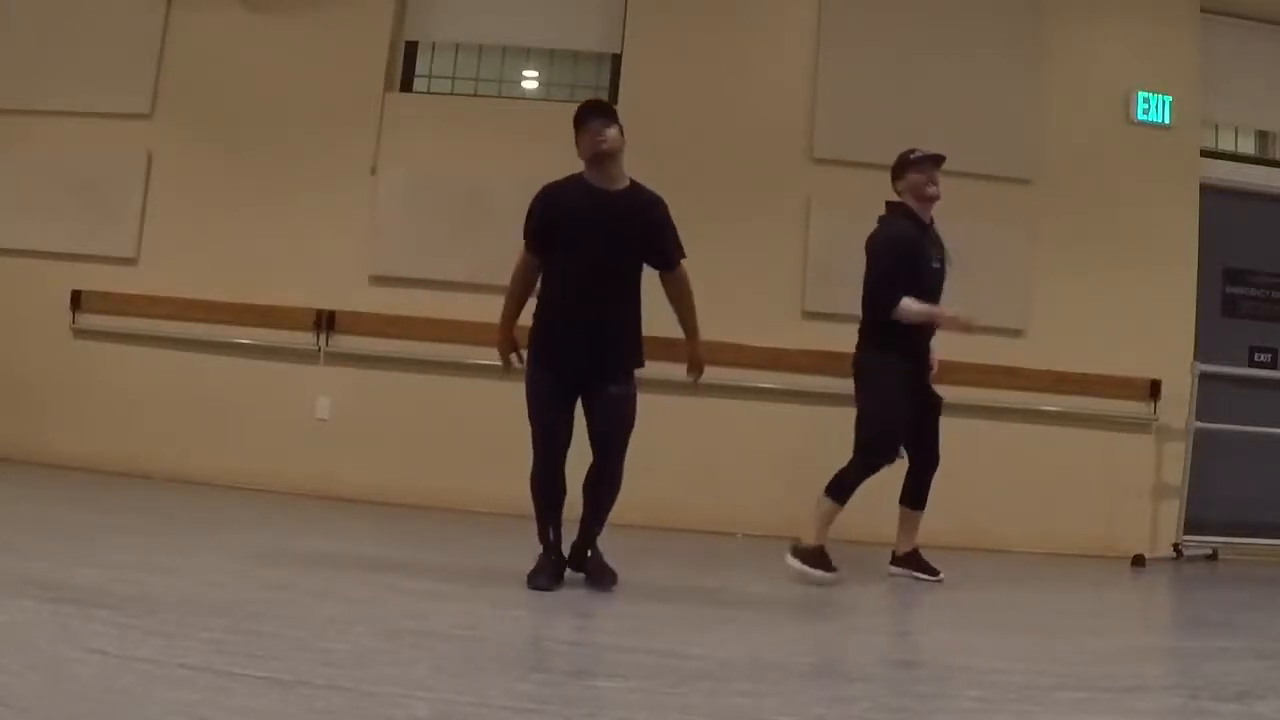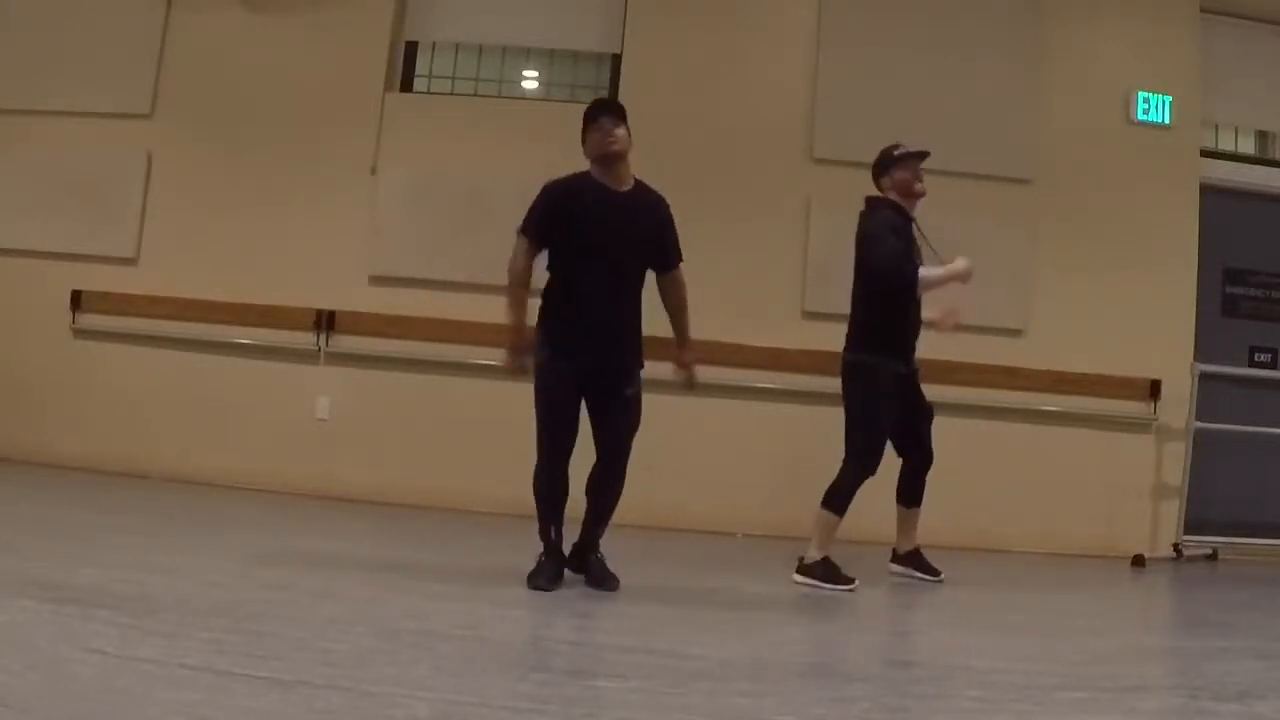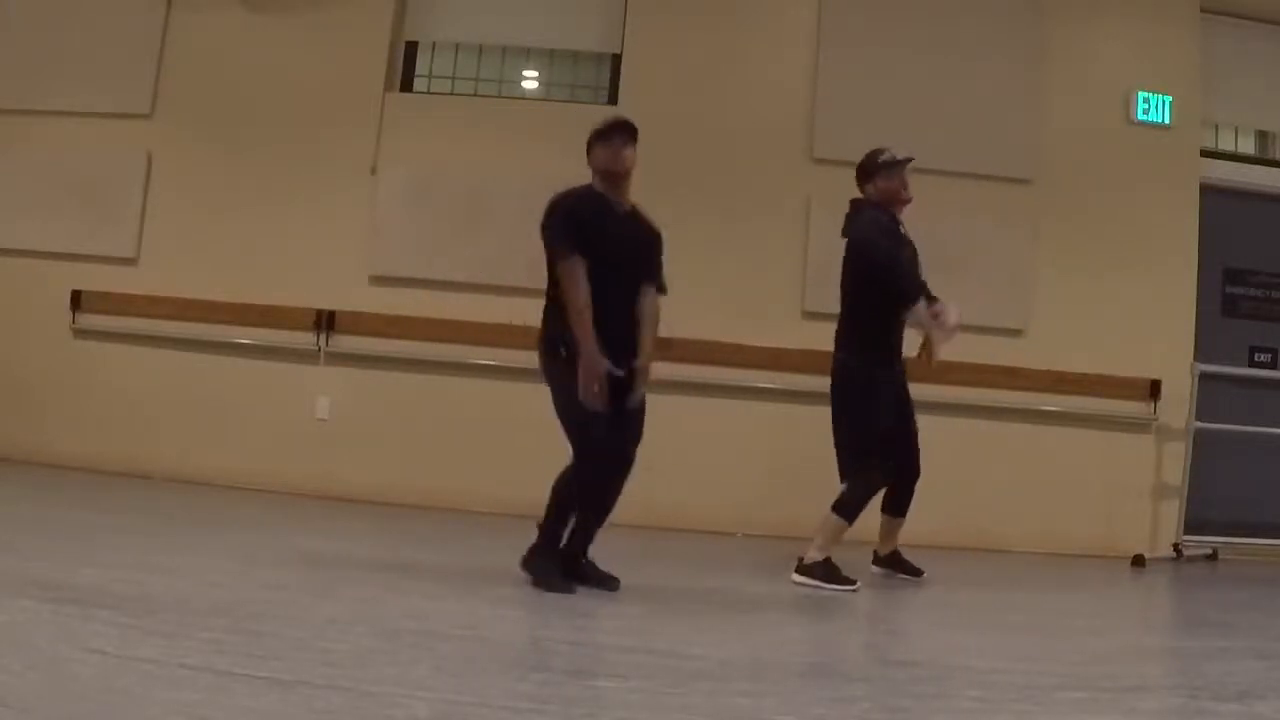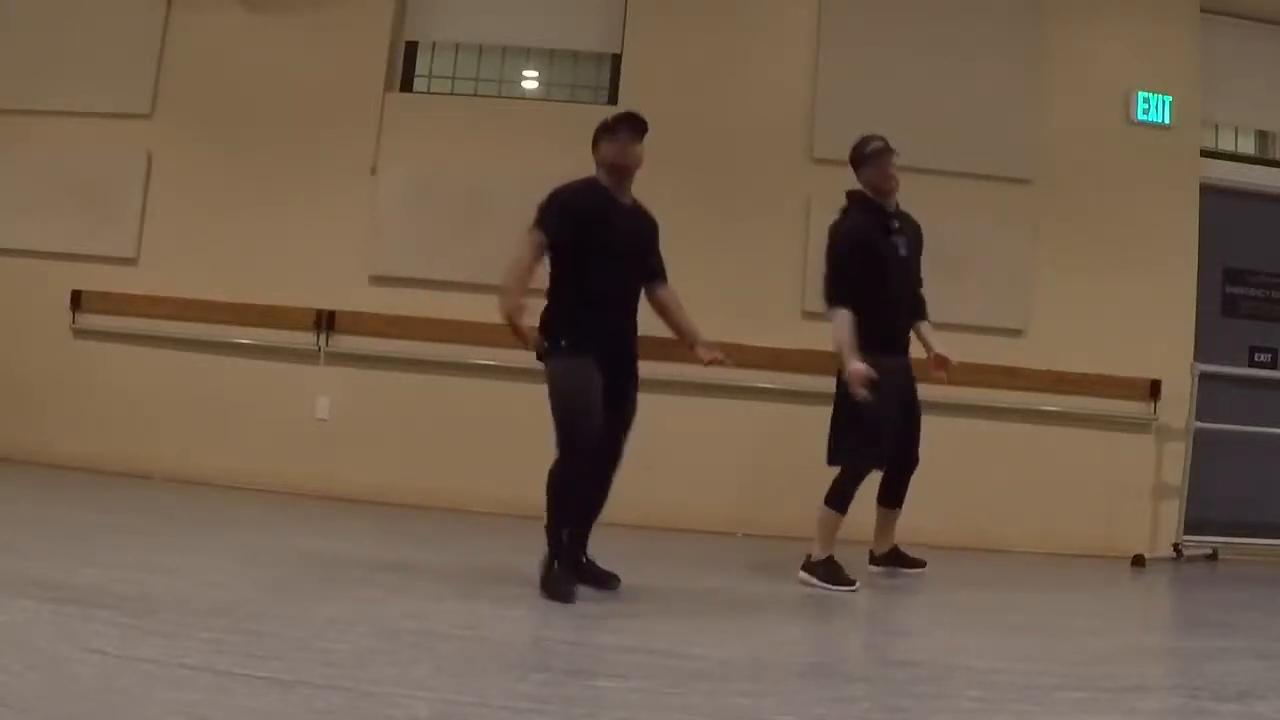
dt=0.2s
person 1, frame 1
left shoulder: (648, 207)
right shoulder: (554, 198)
left elbow: (673, 276)
right elbow: (529, 265)
left wrist: (693, 341)
right wrist: (506, 326)
left hip: (614, 356)
right hip: (551, 350)
left knee: (609, 457)
right knee: (548, 455)
left ankle: (588, 549)
right ankle: (551, 551)
person 1, frame 2
left shoulder: (652, 208)
right shoulder: (562, 194)
left elbow: (670, 277)
right elbow: (523, 254)
left wrist: (683, 343)
right wrist: (517, 324)
left hip: (620, 354)
right hip: (560, 347)
left knee: (615, 456)
right knee: (554, 453)
left ankle: (588, 550)
right ankle: (551, 551)
person 1, frame 3
left shoulder: (644, 230)
right shoulder: (570, 208)
left elbow: (648, 297)
right elbow: (573, 279)
left wrist: (645, 358)
right wrist: (588, 352)
left hip: (620, 360)
right hip: (570, 353)
left knee: (617, 463)
right knee: (593, 453)
left ankle: (575, 554)
right ankle: (545, 548)
person 1, frame 4
left shoulder: (645, 222)
right shoulder: (572, 199)
left elbow: (658, 288)
right elbow: (534, 245)
left wrist: (694, 340)
right wrist: (512, 293)
left hip: (619, 353)
right hip: (570, 344)
left knee: (605, 457)
right knee: (581, 444)
left ankle: (574, 552)
right ankle: (557, 556)
person 2, frame 1
left shoulder: (933, 240)
right shoulder: (891, 234)
right elbow: (886, 301)
left wrist: (929, 351)
right wrist: (941, 316)
left hip: (914, 363)
right hip: (881, 360)
left knee: (925, 457)
right knee: (874, 452)
left ankle: (905, 551)
right ankle: (809, 543)
person 2, frame 2
left shoulder: (900, 227)
right shoulder: (882, 225)
right elbow: (899, 281)
left wrist: (930, 318)
right wrist: (950, 273)
left hip: (897, 363)
right hip: (871, 362)
left knee: (919, 453)
right knee: (862, 459)
left ankle: (906, 551)
right ankle: (813, 558)
person 2, frame 3
left shoulder: (893, 233)
right shoulder: (872, 230)
left elbow: (908, 297)
right elbow: (902, 293)
left wrist: (938, 316)
right wrist: (934, 326)
left hip: (884, 367)
right hip: (863, 368)
left knee: (906, 465)
right knee: (869, 469)
left ankle: (887, 552)
right ankle: (814, 559)
person 2, frame 4
left shoulder: (908, 226)
right shoulder: (852, 226)
right elbow: (838, 297)
left wrist: (930, 343)
right wrist: (848, 358)
left hip: (896, 360)
right hip: (868, 359)
left knee: (904, 457)
right knee: (862, 457)
left ankle: (884, 548)
right ankle: (818, 557)
